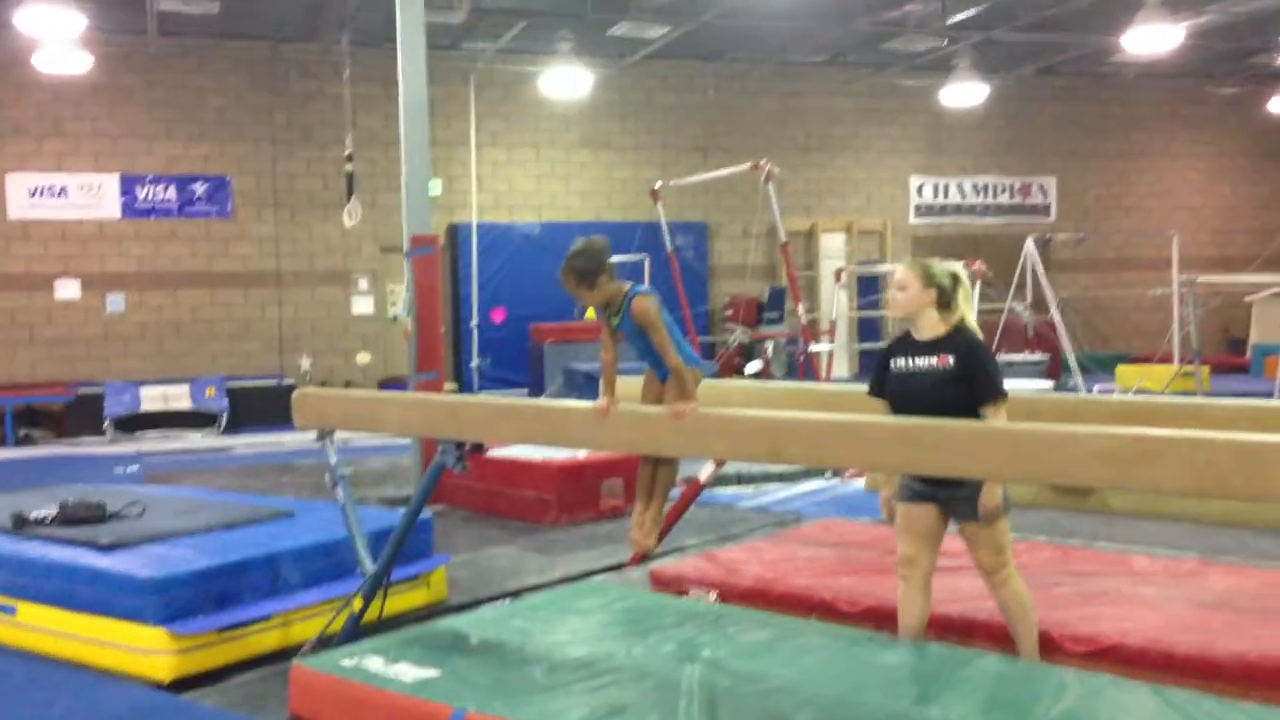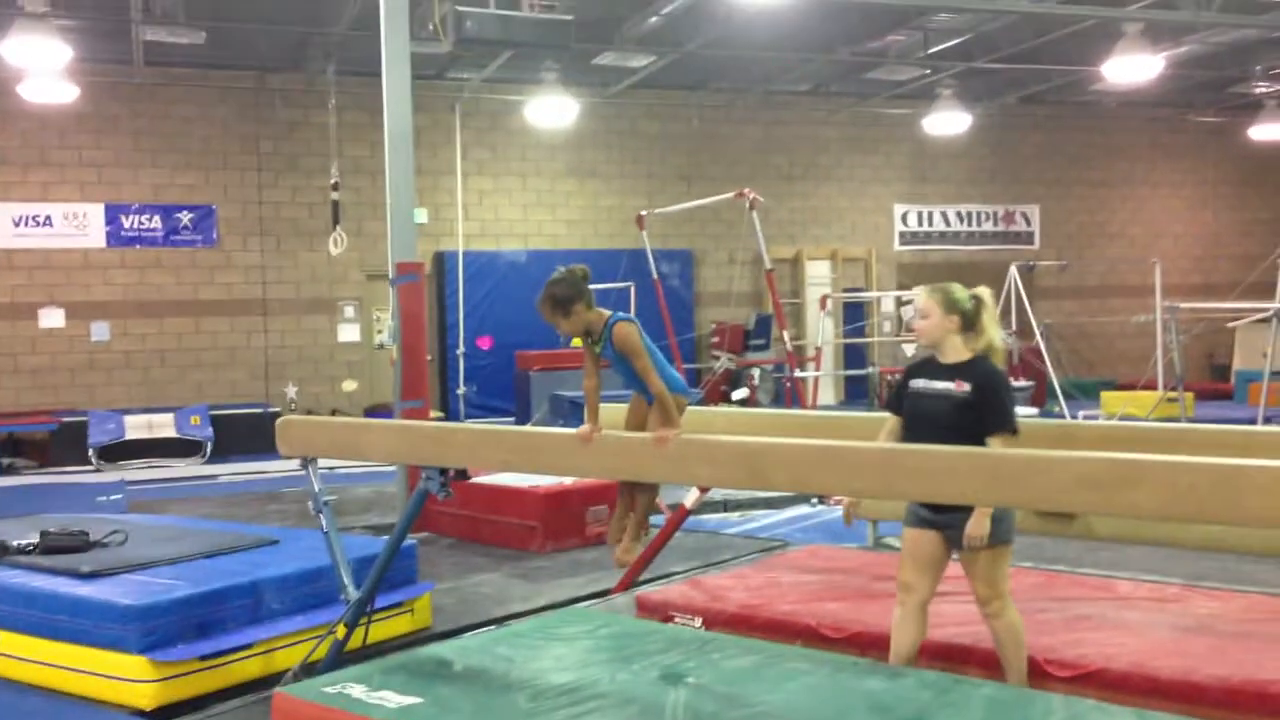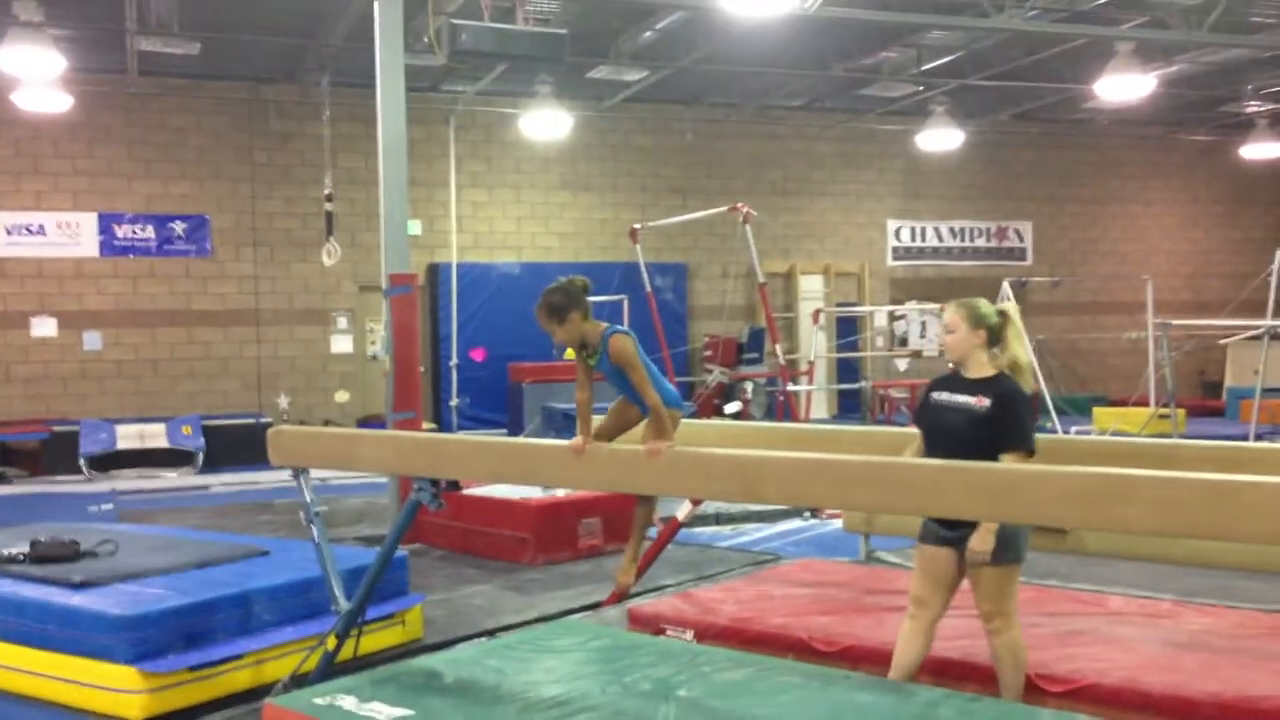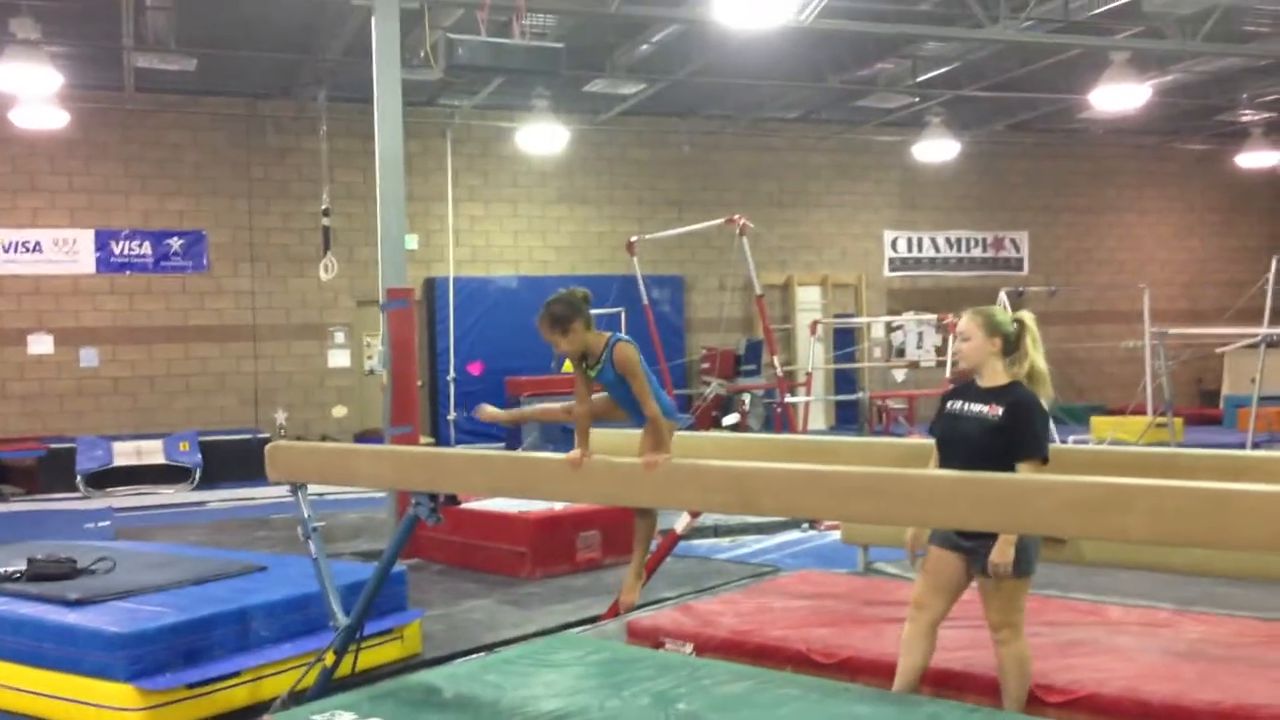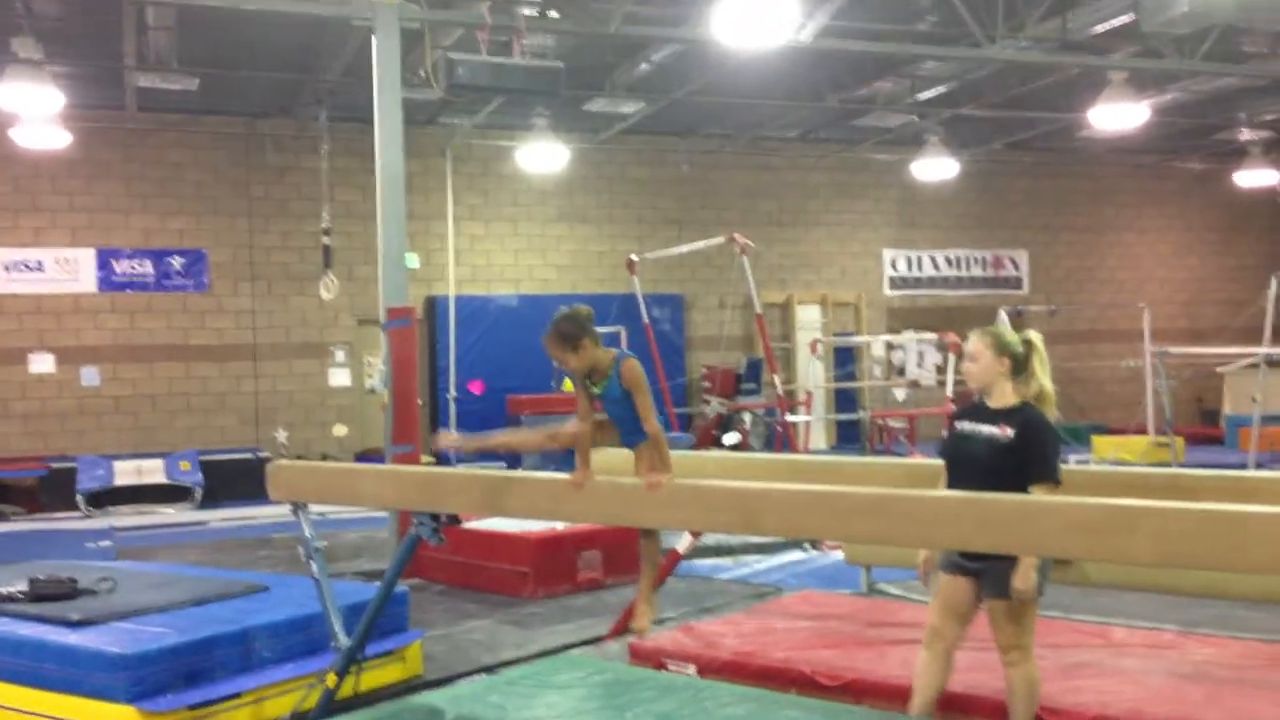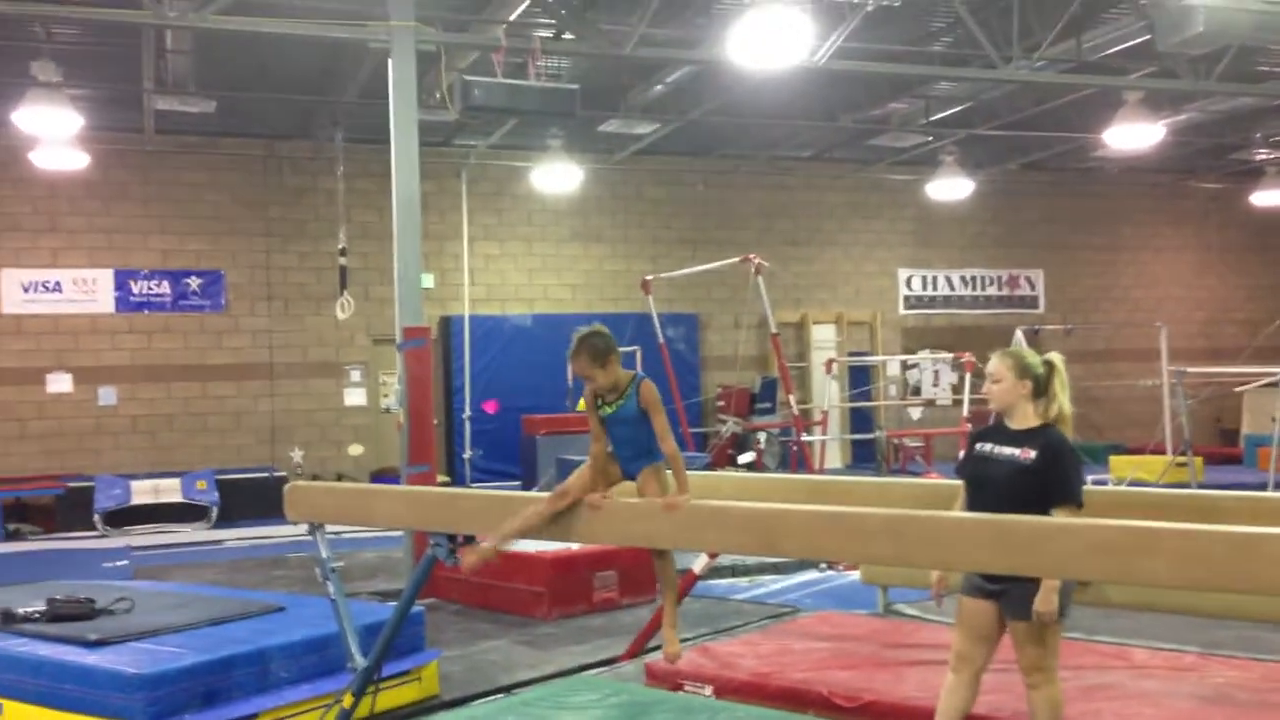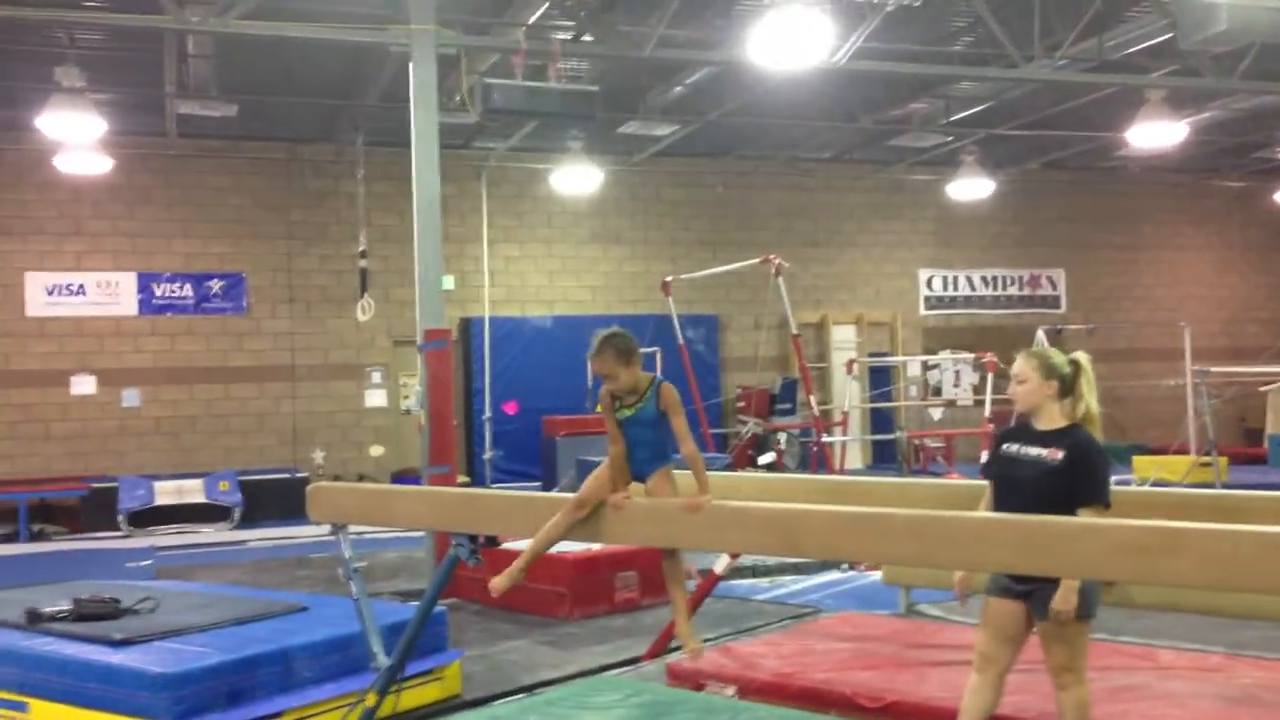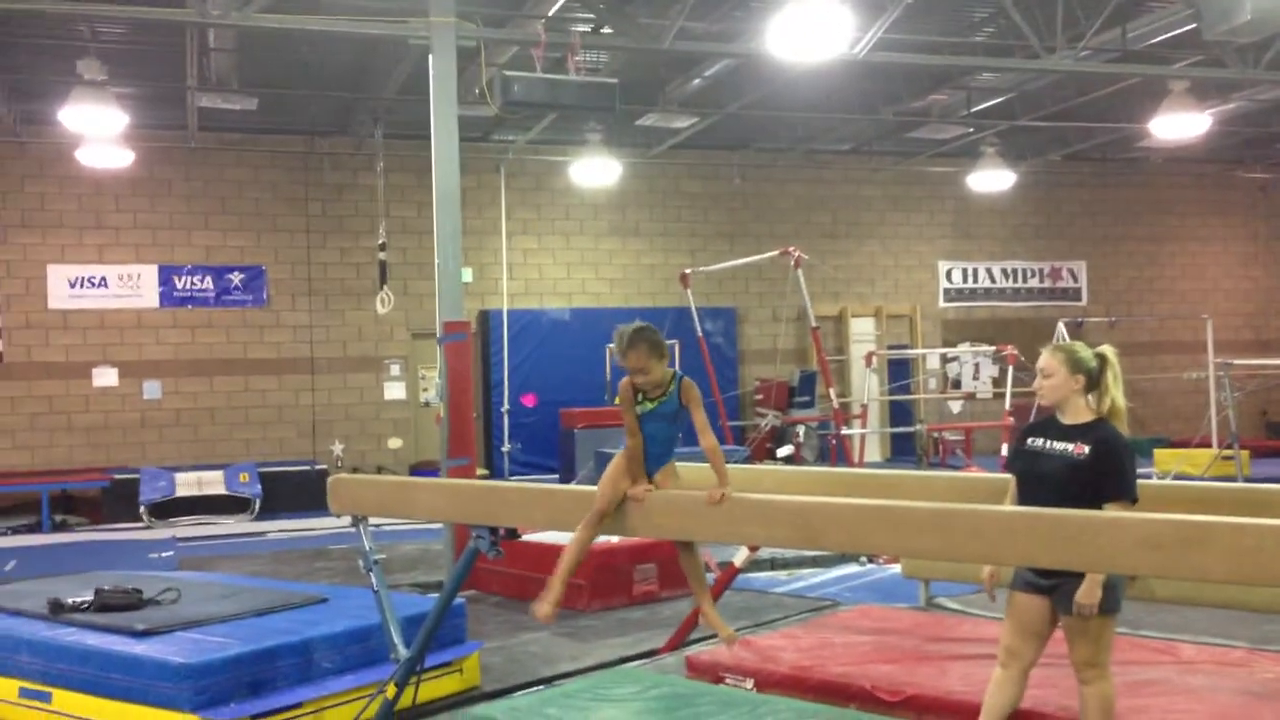
dt=0.2s
person 1, frame 1
left shoulder: (967, 349)
right shoulder: (895, 353)
left elbow: (994, 418)
right elbow: (891, 421)
left wrist: (994, 481)
right wrist: (888, 481)
left hip: (970, 480)
right hip: (917, 480)
left knee: (996, 571)
right knee: (911, 568)
left ankle: (1031, 667)
person 1, frame 2
left shoulder: (988, 378)
right shoulder: (915, 374)
left elbow: (998, 452)
right elbow: (892, 434)
left wrist: (983, 512)
left hip: (975, 508)
right hip: (925, 505)
left knee: (993, 603)
right knee: (909, 593)
person 1, frame 3
left shoulder: (1008, 395)
right shoulder: (938, 388)
left elbow: (1011, 469)
right elbow: (918, 449)
left wrist: (988, 529)
left hip: (991, 525)
right hip: (940, 521)
left knee: (997, 619)
right knee: (920, 608)
person 1, frame 4
left shoulder: (1022, 403)
right shoulder: (955, 396)
left elbow: (1027, 477)
left wrist: (1007, 541)
right wrist: (918, 520)
left hip: (999, 534)
right hip: (952, 528)
left knee: (1004, 629)
right knee: (921, 610)
person 1, frame 5
left shoulder: (1033, 425)
right shoulder: (965, 417)
left elbow: (1041, 499)
left wrist: (1028, 565)
right wrist: (930, 542)
left hip: (1008, 556)
right hip: (961, 550)
left knee: (1013, 650)
right knee: (937, 638)
person 1, frame 6
left shoulder: (1054, 447)
right shoulder: (982, 439)
right elbow: (964, 505)
left wrist: (1051, 587)
left hip: (1032, 579)
right hip: (983, 573)
left knee: (1037, 674)
right knee: (962, 663)
person 1, frame 7
left shoulder: (1082, 447)
right shoulder: (1008, 439)
right elbow: (989, 505)
left wrist: (1070, 585)
left hip: (1059, 578)
right hip: (1010, 573)
left knee: (1066, 674)
right knee: (988, 663)
person 1, frame 8
left shoulder: (1108, 442)
right shoulder: (1033, 433)
right elbow: (1014, 499)
left wrist: (1095, 580)
left hip: (1084, 573)
right hip: (1034, 567)
left knee: (1090, 669)
right knee: (1011, 658)
person 2, frame 1
left shoulder: (640, 303)
right shoulder: (605, 305)
left elbow: (670, 353)
right elbow: (608, 352)
left wrist: (687, 399)
right wrist: (608, 396)
left hip: (682, 366)
right hip: (656, 368)
left ankle: (654, 516)
right ankle: (641, 509)
person 2, frame 2
left shoulder: (620, 329)
right shoulder: (588, 331)
left elbow: (653, 380)
right elbow: (591, 379)
left wrist: (672, 425)
right wrist: (592, 423)
left hip: (670, 391)
right hip: (644, 391)
left ankle: (633, 535)
right ankle: (621, 519)
person 2, frame 3
left shoulder: (617, 342)
right shoulder: (582, 344)
left elbow: (650, 393)
right elbow: (583, 392)
left wrist: (663, 439)
right wrist: (583, 435)
left hip: (662, 402)
right hip: (635, 399)
right knee: (598, 435)
left ankle: (633, 555)
person 2, frame 4
left shoulder: (621, 352)
right shoulder: (579, 356)
left elbow: (649, 404)
right elbow: (583, 403)
left wrist: (662, 449)
right wrist: (582, 448)
left hip: (655, 414)
right hip: (623, 404)
right knee: (567, 411)
left ankle: (636, 572)
right ankle: (505, 416)
person 2, frame 5
left shoulder: (627, 367)
right shoulder: (581, 373)
left elbow: (650, 420)
right elbow: (584, 418)
left wrist: (664, 470)
right wrist: (582, 469)
left hip: (646, 436)
right hip: (617, 427)
right knee: (549, 437)
left ankle: (644, 598)
right ankle: (467, 443)
person 2, frame 6
left shoulder: (644, 389)
right shoulder: (591, 394)
left elbow: (667, 442)
right elbow: (598, 444)
left wrist: (682, 491)
right wrist: (597, 489)
left hip: (646, 463)
right hip: (614, 458)
right knee: (561, 496)
left ankle: (669, 624)
right ankle: (490, 547)
person 2, frame 7
left shoulder: (663, 391)
right shoulder: (607, 395)
left elbow: (686, 443)
right elbow: (616, 445)
left wrist: (703, 491)
right wrist: (619, 488)
left hip: (656, 467)
right hip: (623, 464)
right knee: (579, 505)
left ankle: (682, 622)
right ankle: (516, 569)
person 2, frame 8
left shoulder: (684, 387)
right shoulder: (627, 388)
left elbow: (706, 437)
right elbow: (633, 439)
left wrist: (723, 484)
right wrist: (636, 482)
left hip: (661, 462)
right hip: (630, 459)
right knee: (599, 512)
left ankle: (707, 609)
right ankle: (554, 592)
